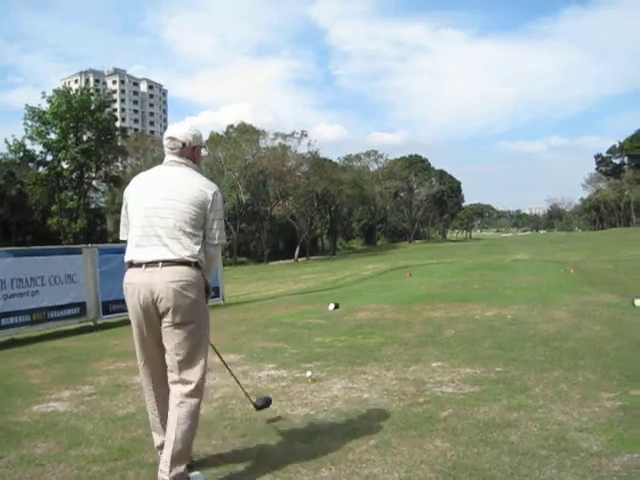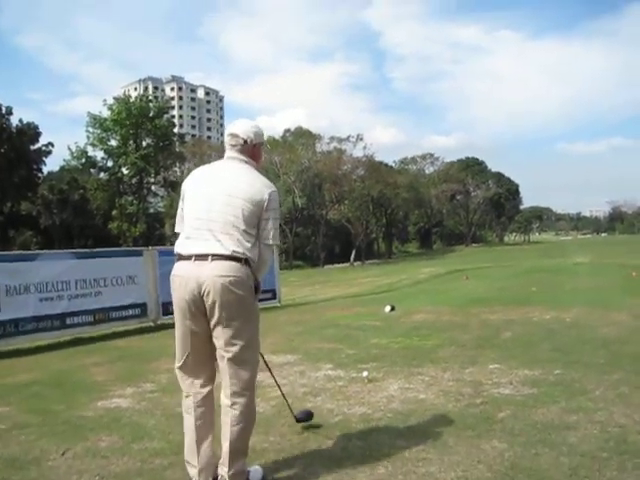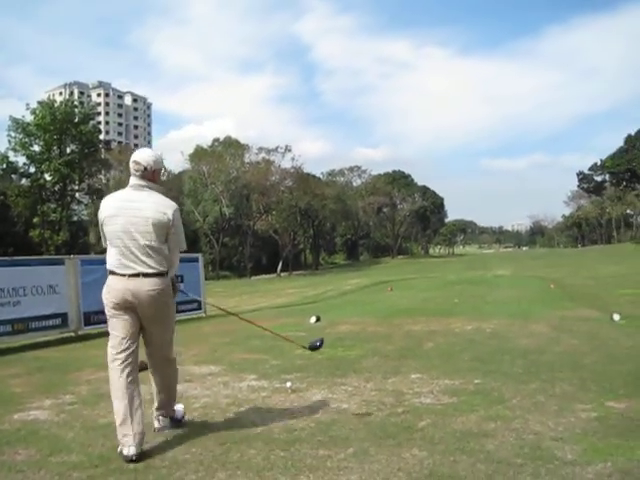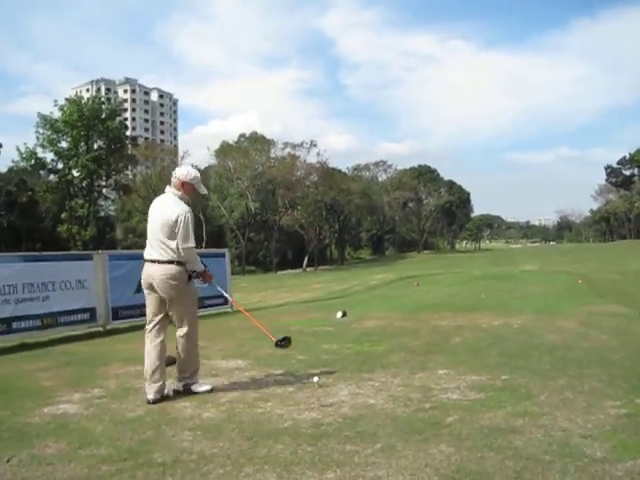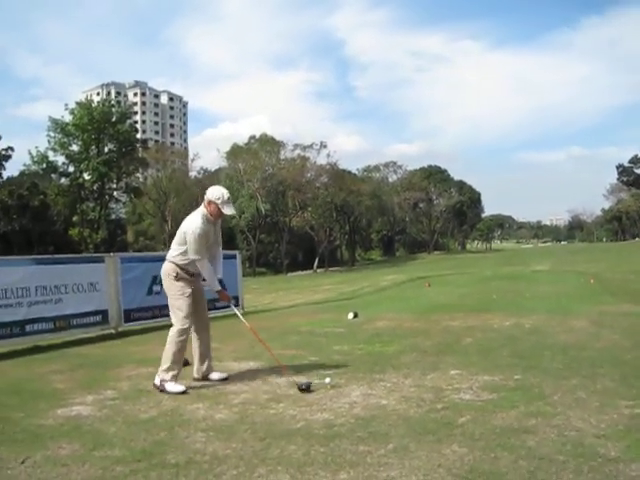
dt=1s
person 1, frame 1
left shoulder: (136, 184)
right shoulder: (206, 189)
left elbow: (128, 239)
right elbow: (212, 250)
right wrist: (201, 285)
left hip: (137, 278)
right hip: (181, 279)
left knee: (153, 374)
right knee: (185, 380)
person 1, frame 2
left shoulder: (195, 177)
right shoulder: (263, 187)
left elbow: (182, 231)
right elbow: (265, 249)
right wrist: (251, 285)
left hip: (183, 272)
right hip: (230, 276)
left knee: (195, 380)
right knee: (237, 380)
person 1, frame 3
left shoulder: (107, 204)
right shoulder: (167, 207)
left elbow: (108, 244)
right elbow: (174, 253)
left hip: (117, 285)
right hip: (155, 286)
left knee: (121, 361)
right knee: (161, 355)
left ankle: (130, 441)
right ankle: (164, 414)
person 1, frame 4
left shoulder: (158, 202)
right shoulder: (182, 210)
right elbow: (187, 249)
left wrist: (195, 266)
right wrist: (201, 270)
left hip: (150, 269)
right hip: (172, 272)
left knee: (154, 330)
right knee: (186, 328)
left ankle: (154, 390)
right ankle: (185, 381)
person 1, frame 5
left shoulder: (214, 220)
right shoulder: (195, 225)
left elbow: (216, 249)
right elbow: (201, 261)
left wrist: (219, 278)
right wrist: (218, 289)
left hip: (192, 275)
right hip: (176, 274)
left knee: (201, 323)
right knee: (181, 324)
left ankle: (203, 370)
right ankle: (165, 377)
